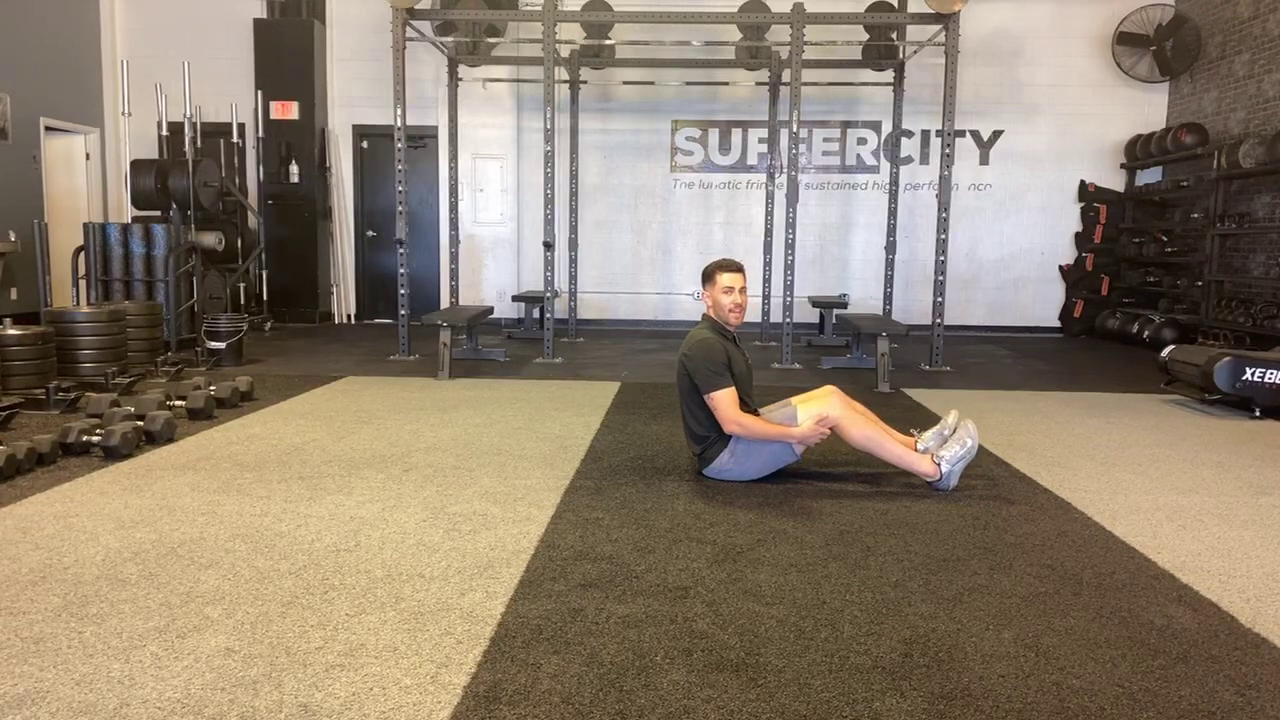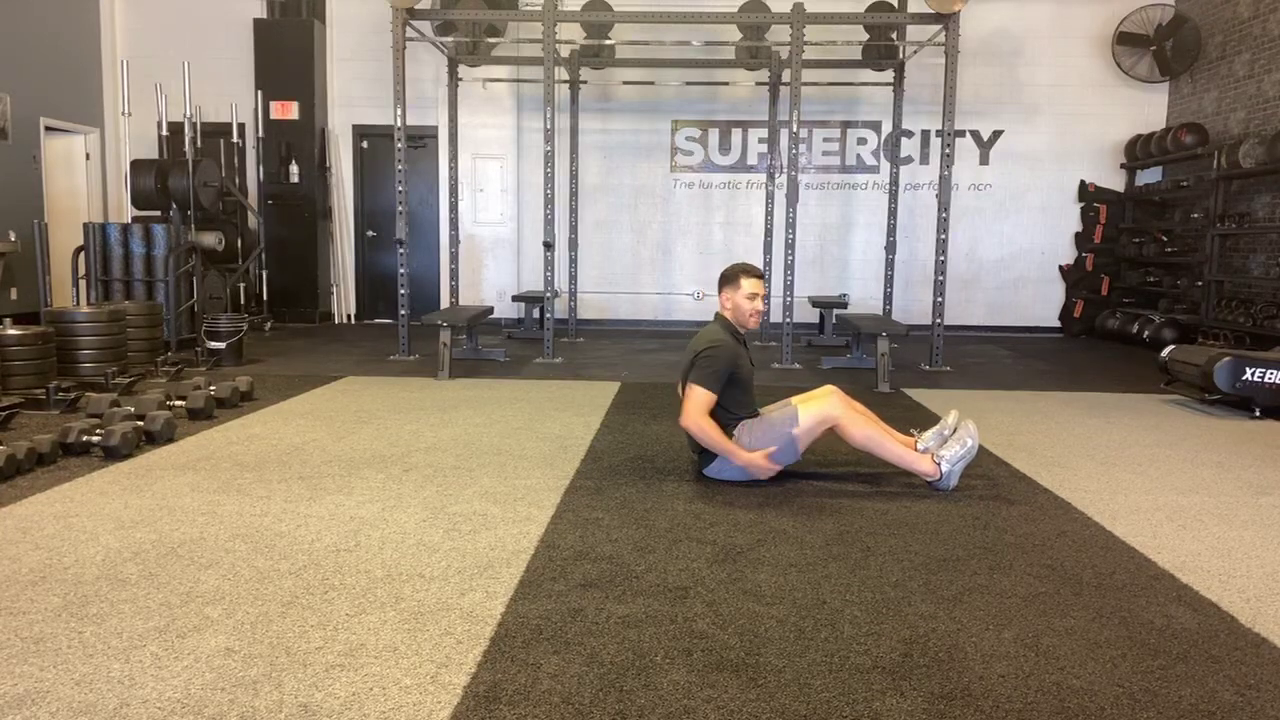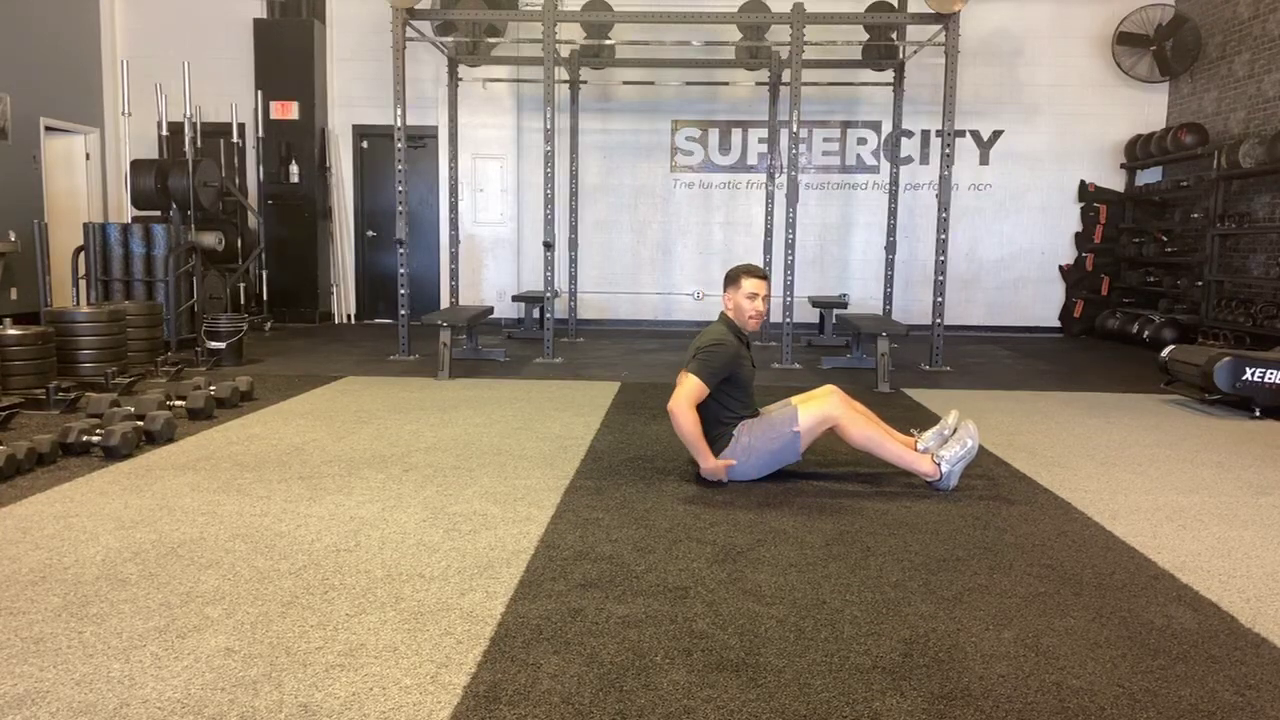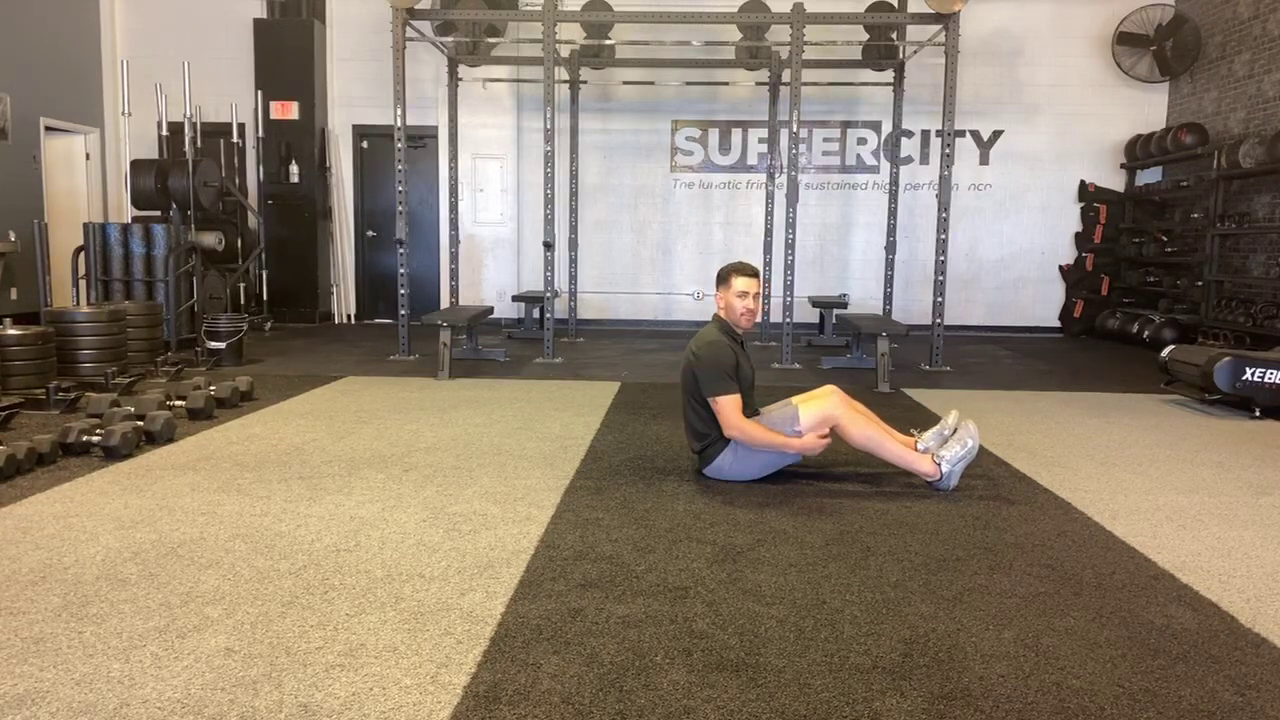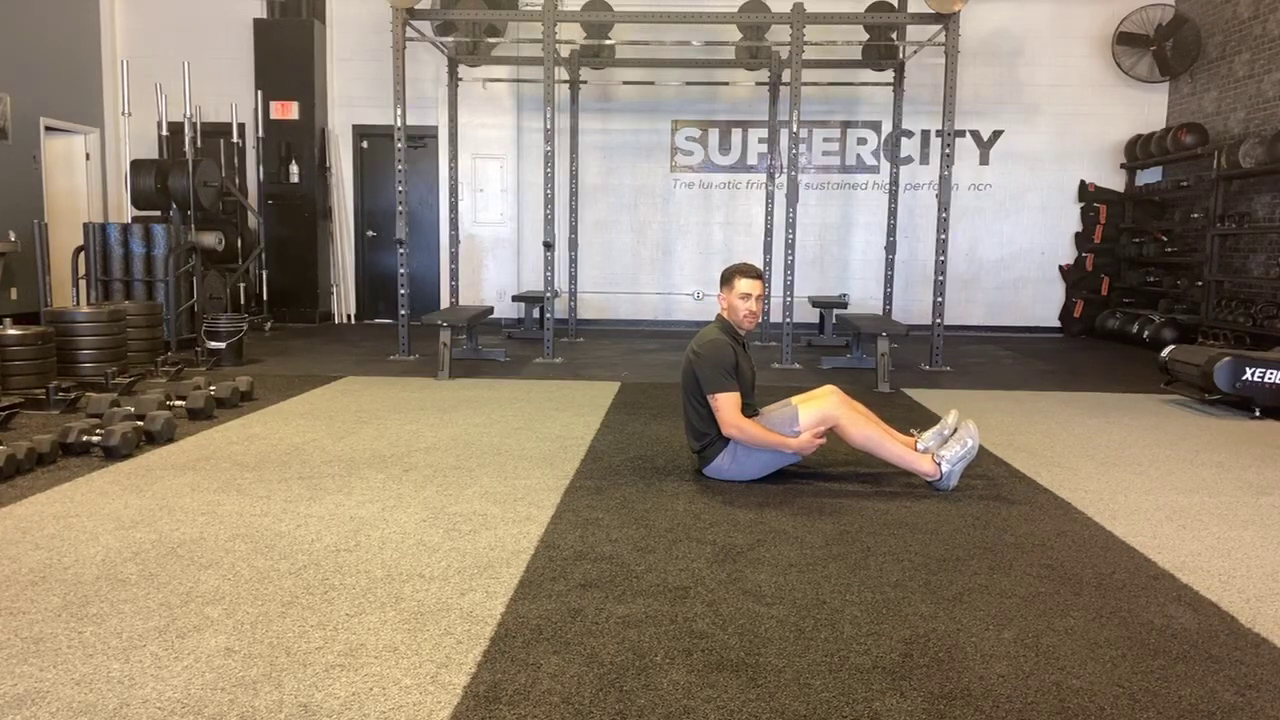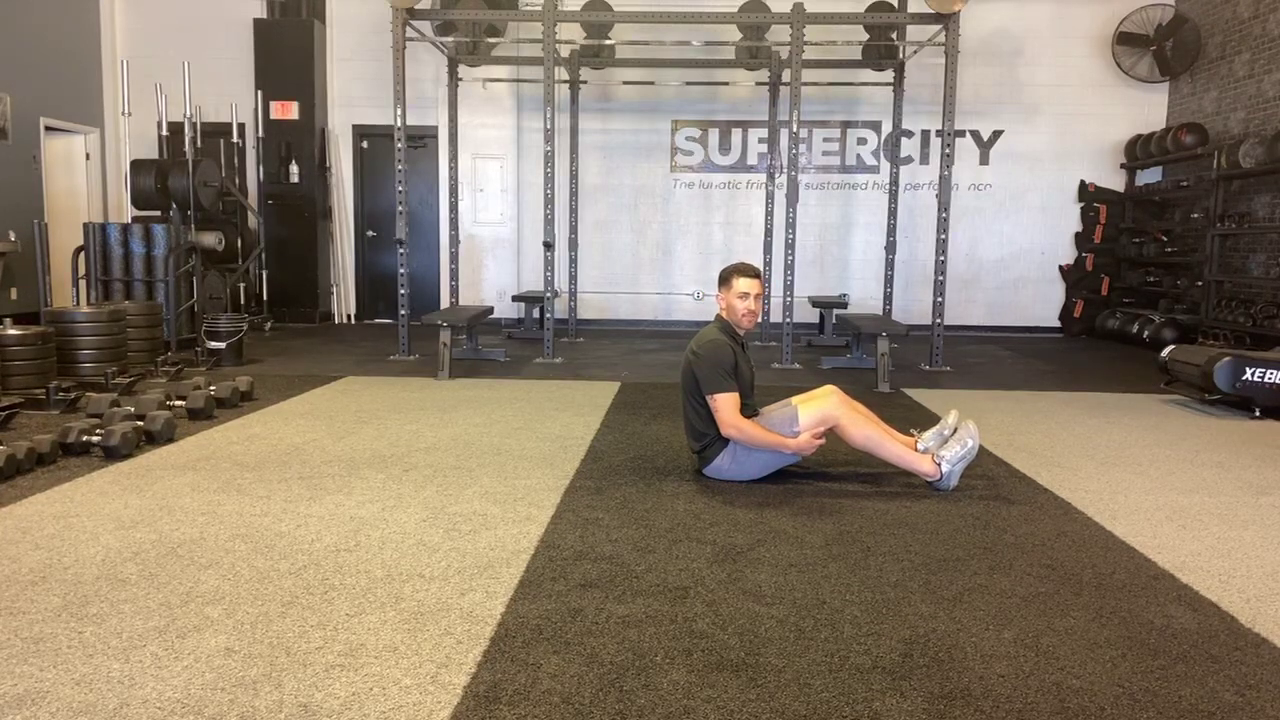
dt=0.5s
person 1, frame 1
left shoulder: (722, 338)
right shoulder: (706, 346)
right elbow: (732, 423)
left wrist: (796, 425)
right wrist: (797, 434)
left hip: (737, 441)
right hip: (726, 454)
left knee: (830, 394)
right knee: (831, 408)
left ankle: (915, 445)
right ankle: (932, 469)
person 1, frame 2
left shoulder: (724, 336)
right shoulder: (719, 347)
left elbow: (688, 390)
right elbow: (692, 418)
right wrist: (743, 460)
left hip: (738, 432)
right hip: (731, 453)
left knee: (830, 394)
right knee: (832, 407)
left ankle: (916, 445)
right ankle: (933, 469)
person 1, frame 3
left shoulder: (727, 336)
right shoulder: (722, 345)
left elbow: (684, 380)
right elbow: (679, 405)
right wrist: (707, 461)
left hip: (738, 432)
right hip: (730, 451)
left knee: (830, 393)
right knee: (832, 407)
left ankle: (914, 446)
right ankle: (932, 469)
person 1, frame 4
left shoulder: (727, 338)
right shoulder: (715, 348)
right elbow: (733, 427)
right wrist: (797, 445)
left hip: (736, 442)
right hip: (725, 454)
left knee: (830, 394)
right knee: (833, 408)
left ankle: (915, 445)
right ankle: (932, 469)
person 1, frame 5
left shoulder: (730, 339)
right shoulder: (716, 347)
right elbow: (731, 426)
left wrist: (798, 431)
right wrist: (793, 445)
left hip: (737, 440)
right hip: (726, 454)
left knee: (830, 394)
right knee: (833, 407)
left ankle: (916, 445)
right ankle: (932, 468)
person 1, frame 6
left shoulder: (730, 339)
right shoulder: (715, 347)
right elbow: (730, 426)
left wrist: (792, 438)
right wrist: (793, 445)
left hip: (738, 440)
right hip: (725, 454)
left knee: (830, 394)
right knee: (832, 408)
left ankle: (915, 445)
right ankle: (933, 469)
